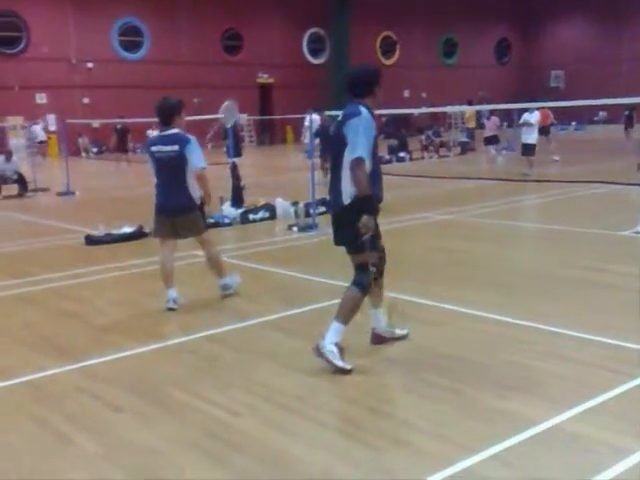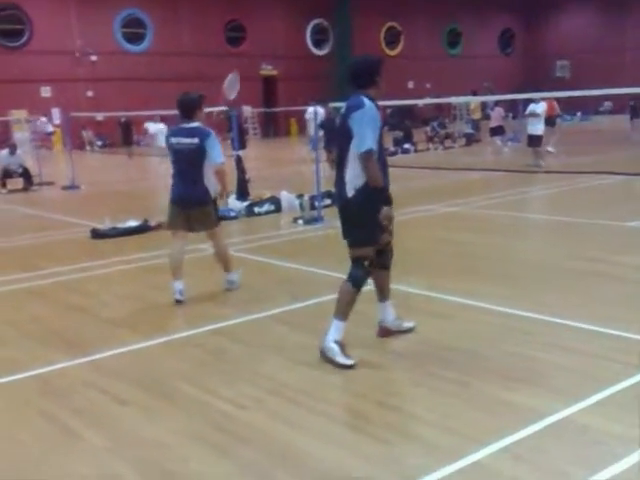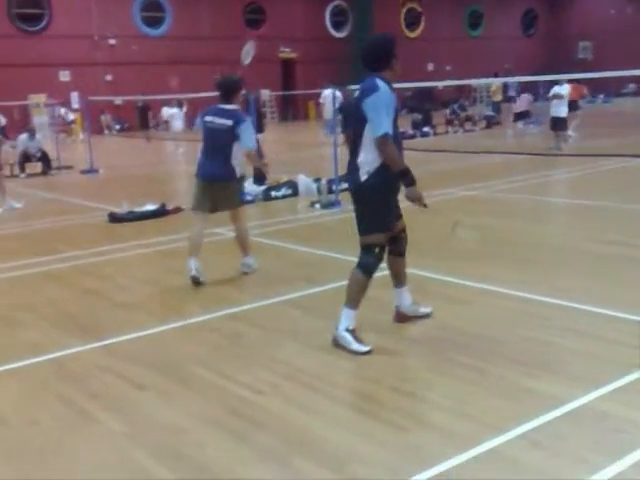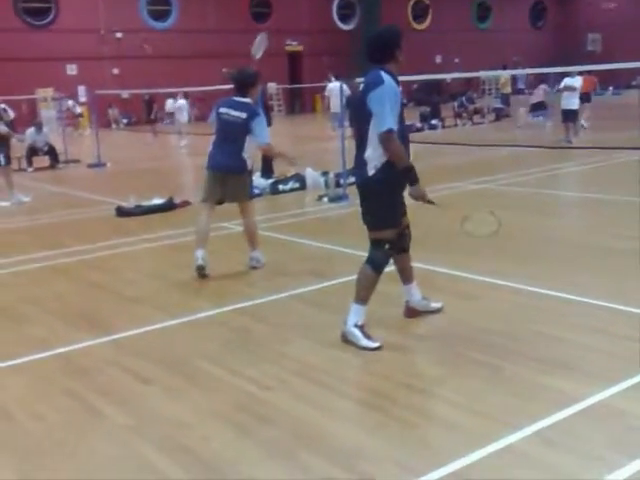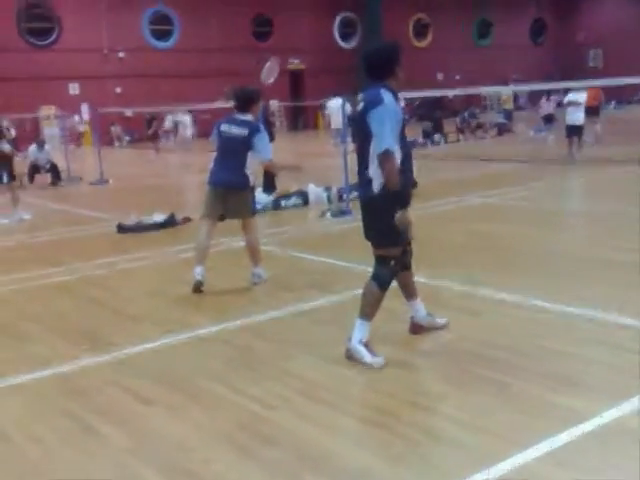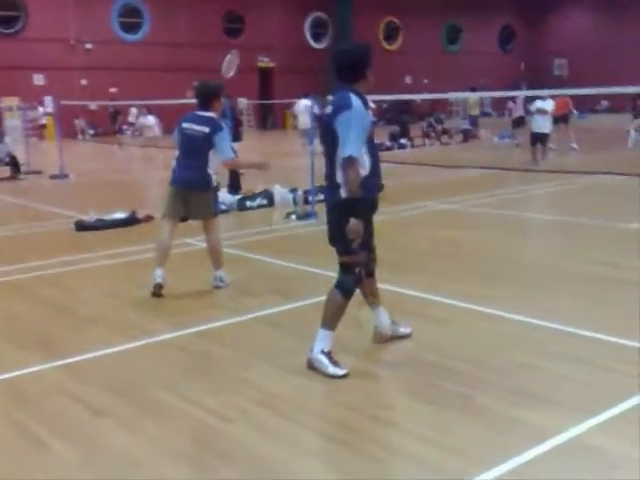
dt=0.2s
person 1, frame 1
left shoulder: (351, 115)
right shoulder: (361, 116)
right elbow: (358, 166)
right wrist: (366, 209)
left hip: (350, 203)
right hip: (354, 206)
left knee: (377, 260)
right knee: (366, 274)
left ankle: (380, 327)
right ankle: (330, 342)
person 1, frame 2
left shoulder: (355, 107)
right shoulder: (365, 108)
right elbow: (368, 158)
right wrist: (385, 200)
left hip: (360, 195)
right hip: (360, 198)
left knee: (383, 252)
right knee: (362, 267)
left ankle: (388, 320)
right ankle: (332, 341)
person 1, frame 3
left shoulder: (370, 89)
right shoulder: (379, 91)
right elbow: (384, 142)
right wrist: (409, 180)
left hip: (376, 181)
right hip: (372, 183)
left knee: (397, 238)
right knee: (372, 254)
left ankle: (404, 306)
right ankle: (344, 329)
person 1, frame 4
left shoulder: (375, 82)
right shoulder: (385, 84)
right elbow: (388, 138)
right wrist: (412, 179)
left hip: (381, 176)
right hip: (381, 178)
left knee: (401, 236)
right knee: (381, 250)
left ankle: (414, 300)
right ankle: (353, 325)
person 1, frame 5
left shoulder: (371, 99)
right shoulder: (385, 102)
right elbow: (386, 157)
right wrist: (398, 204)
left hip: (383, 193)
right hip: (383, 196)
left knee: (402, 254)
right knee: (387, 266)
left ankle: (419, 316)
right ankle: (358, 342)
person 1, frame 6
left shoulder: (340, 103)
right shoulder: (353, 107)
right elbow: (349, 164)
right wrist: (354, 213)
left hip: (353, 199)
right hip: (350, 202)
left knee: (366, 261)
right knee: (351, 274)
left ankle: (383, 326)
right ankle: (319, 351)
person 2, frame 1
left shoulder: (152, 144)
right shoulder: (186, 140)
right elbow: (199, 173)
right wrist: (207, 194)
left hip: (163, 203)
right hip: (187, 202)
left knee: (167, 247)
right knee: (206, 242)
left ankle: (171, 295)
right ankle: (225, 281)
person 2, frame 2
left shoulder: (171, 135)
right shoulder: (206, 134)
right elbow: (218, 168)
right wrist: (224, 188)
left hip: (179, 195)
right hip: (202, 195)
left knee: (178, 239)
right knee: (216, 236)
left ankle: (178, 286)
right ankle: (230, 277)
person 2, frame 3
left shoulder: (206, 114)
right shoulder: (240, 119)
right elbow: (249, 152)
right wrist: (260, 165)
left hip: (205, 173)
right hip: (228, 175)
left knee: (199, 219)
right knee: (238, 217)
left ankle: (194, 265)
right ankle: (247, 261)
person 2, frame 4
left shoulder: (221, 105)
right shoulder: (254, 113)
right elbow: (265, 147)
right wrist: (283, 156)
left hip: (215, 164)
right hip: (238, 167)
left knee: (206, 209)
right knee: (247, 210)
left ankle: (200, 256)
right ankle: (255, 255)
person 2, frame 5
left shoulder: (222, 123)
right shoulder: (255, 129)
right elbow: (267, 163)
left hip: (217, 180)
right hip: (239, 183)
left knee: (206, 225)
right knee: (249, 226)
left ankle: (198, 272)
right ankle: (257, 271)
person 2, frame 6
left shoulder: (184, 120)
right shoulder: (217, 127)
right elbow: (229, 162)
right wrist: (254, 165)
left hip: (179, 180)
right hip: (202, 183)
left knee: (168, 225)
right knee: (211, 227)
left ankle: (159, 275)
right ankle: (219, 275)
